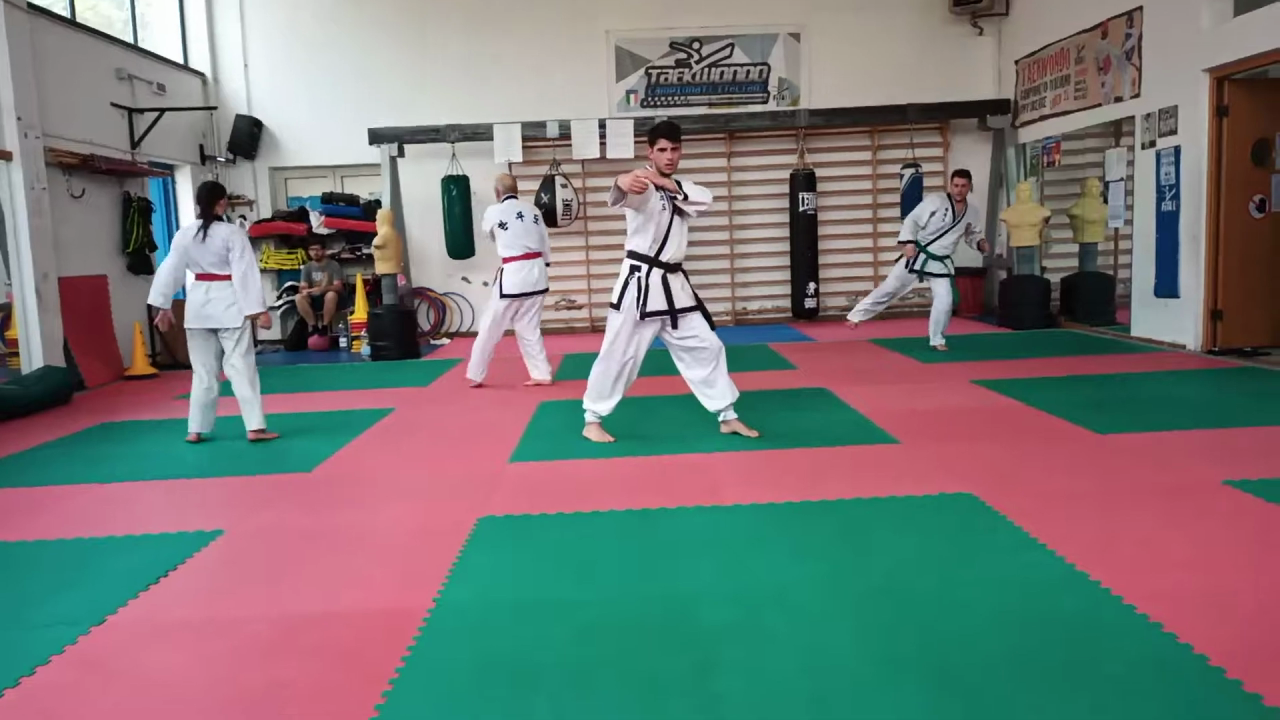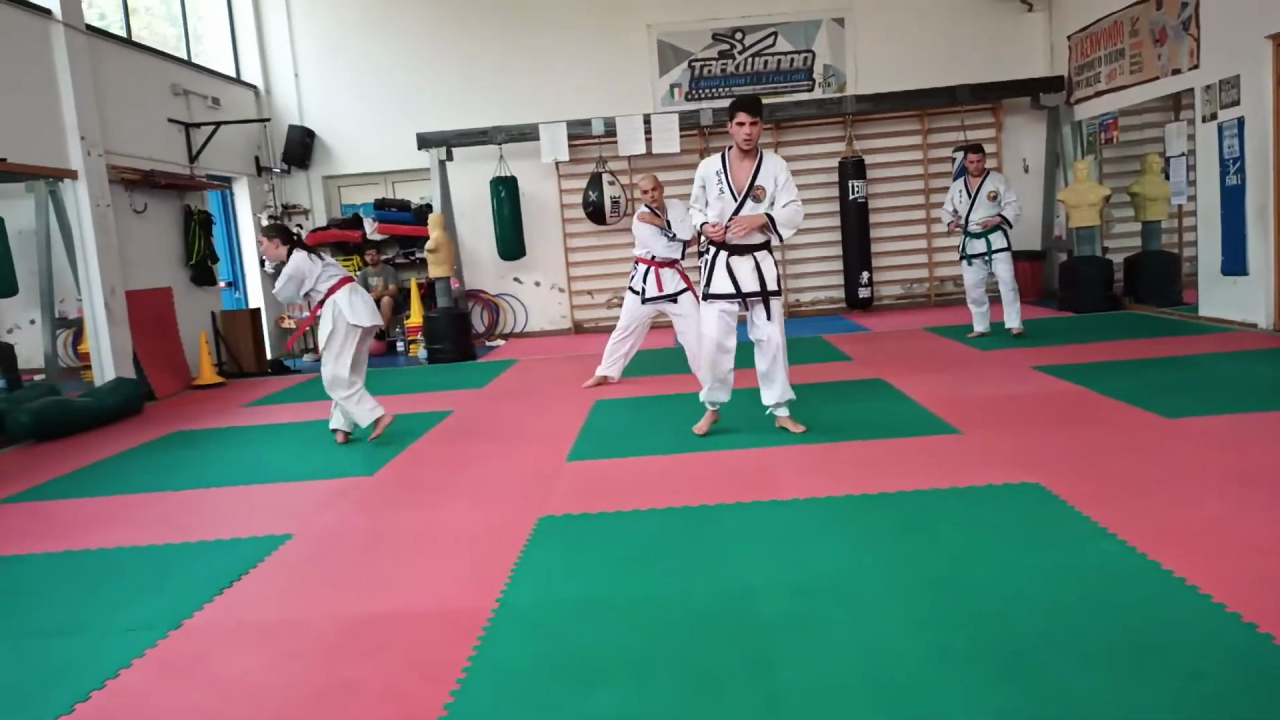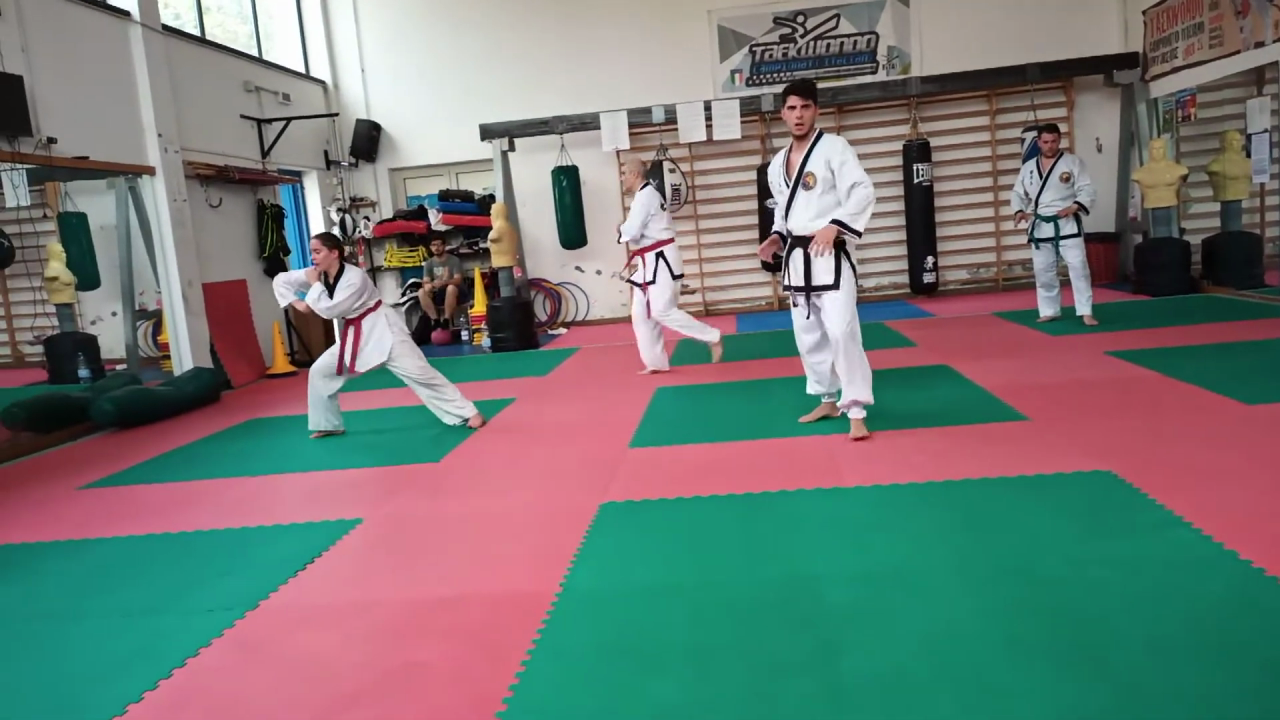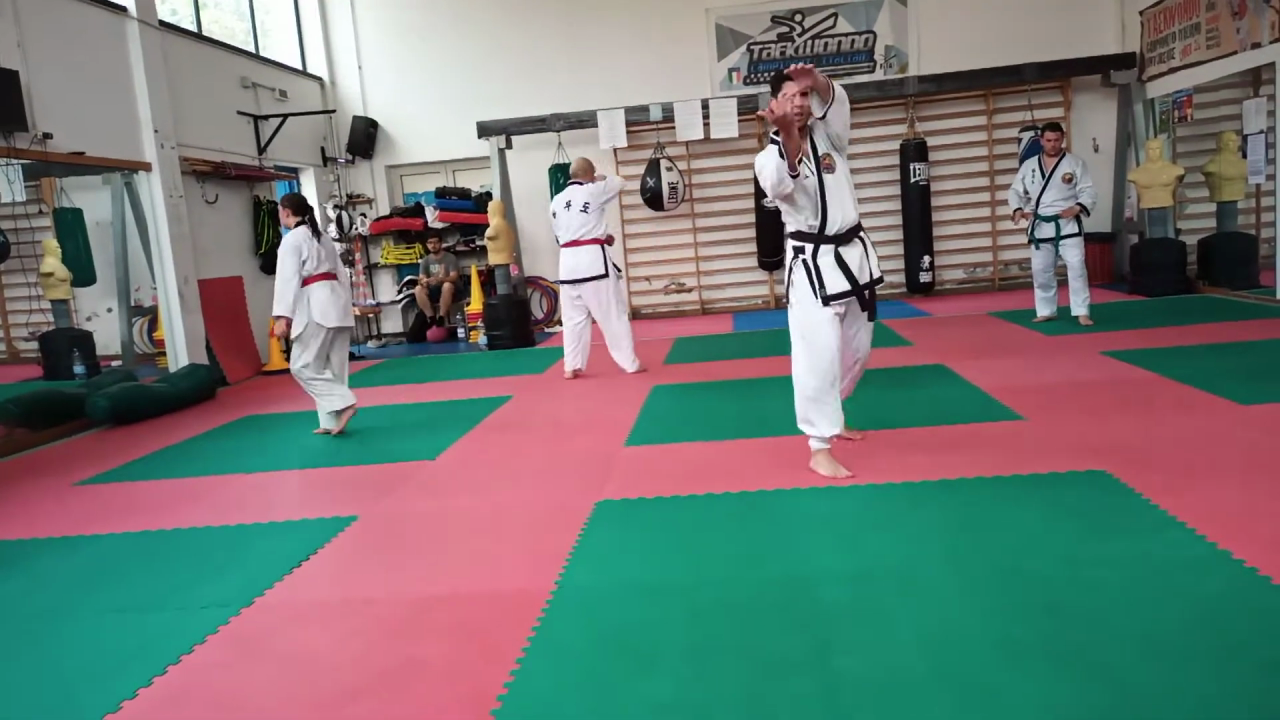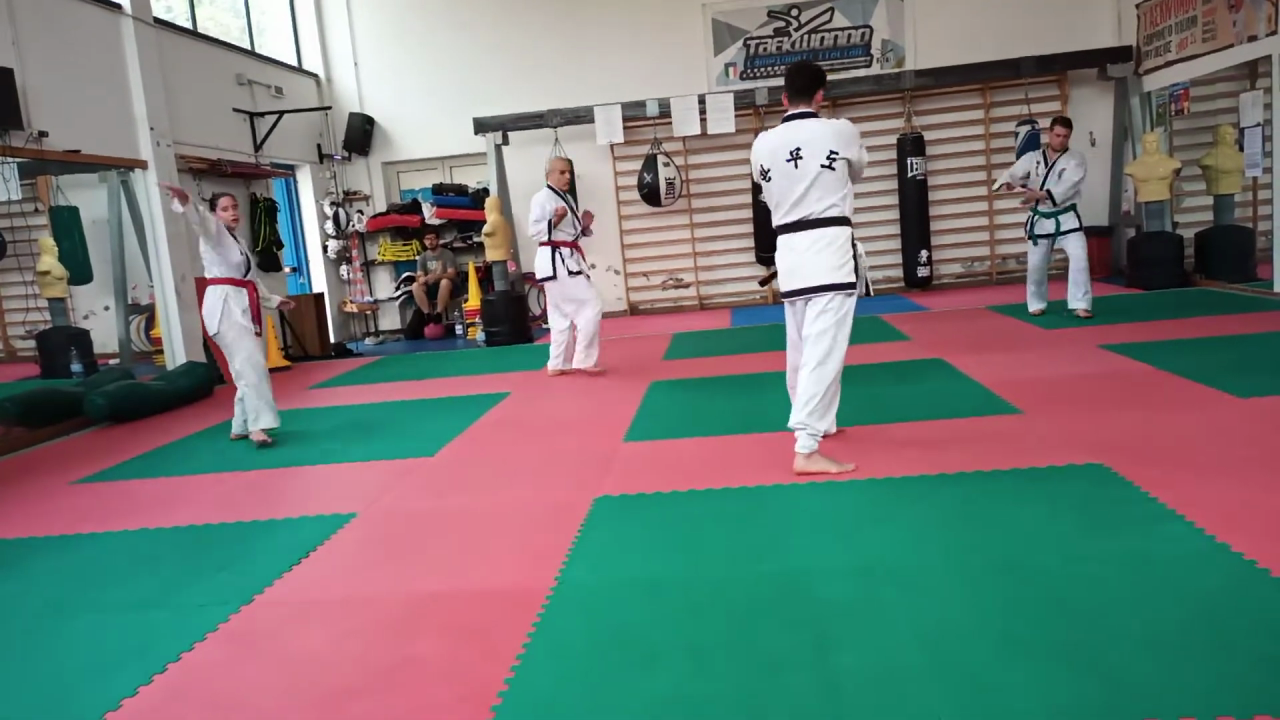
dt=1s
person 1, frame 1
left shoulder: (676, 186)
right shoulder: (644, 184)
left elbow: (705, 200)
right elbow: (623, 196)
left wrist: (669, 184)
right wrist: (622, 183)
left hip: (673, 282)
right hip: (641, 281)
left knee: (706, 346)
right knee: (619, 354)
left ankle: (727, 416)
right ankle: (592, 420)
person 1, frame 2
left shoulder: (775, 166)
right shoulder: (710, 166)
left elbow: (794, 212)
right elbow: (696, 208)
left wrist: (763, 219)
right wrist: (705, 227)
left hip: (759, 264)
right hip: (720, 265)
left knee: (770, 340)
right knee: (715, 341)
left ankle: (780, 410)
right ankle: (712, 407)
person 1, frame 3
left shoulder: (835, 147)
right shoulder: (777, 164)
left elbow: (862, 192)
left wrist: (834, 228)
right wrist: (778, 237)
left hip: (830, 256)
right hip: (797, 258)
left knee: (841, 331)
right knee: (808, 337)
left ankle: (855, 411)
right ankle: (828, 399)
person 1, frame 4
left shoulder: (829, 132)
right shoulder: (768, 158)
left elbow: (835, 100)
right elbow: (782, 184)
left wrist: (818, 82)
right wrist: (789, 135)
left hip: (852, 253)
right hip: (811, 263)
left knee: (856, 348)
right knee: (818, 354)
left ankle: (828, 416)
right ankle: (819, 447)
person 1, frame 5
left shoulder: (763, 144)
right shoulder: (841, 131)
right elbow: (856, 169)
left hip: (789, 250)
right hip: (829, 247)
left knee: (802, 346)
right knee: (824, 350)
left ankle: (812, 422)
right ankle: (806, 450)
person 2, frame 1
left shoulder: (184, 235)
right shoulder: (233, 233)
left elbow: (169, 271)
right elbow: (246, 273)
left wrist: (163, 306)
right wrist: (259, 309)
left hip: (198, 304)
right hip: (230, 304)
left knee: (204, 371)
right knee: (241, 366)
left ankle: (196, 429)
right ankle: (255, 427)
person 2, frame 2
left shoulder: (295, 265)
right shoulder: (309, 257)
left elbow: (286, 296)
left hip: (342, 310)
right hip: (356, 305)
left knee: (336, 375)
right knee: (347, 373)
left ankle: (376, 415)
right ankle: (343, 427)
person 2, frame 3
left shoulder: (356, 278)
right shoulder: (316, 274)
left elbow: (330, 311)
right elbow: (282, 281)
left wrist: (315, 286)
right wrist: (296, 302)
left hip: (382, 329)
right hip: (354, 335)
left knee: (419, 372)
right knee: (319, 373)
left ankle: (468, 412)
right ankle: (327, 425)
person 2, frame 4
left shoulder: (292, 239)
right shoulder: (323, 238)
left elbow: (289, 278)
right elbow: (340, 273)
left wrist: (282, 316)
left hip: (315, 304)
right hip: (336, 300)
left knee: (303, 365)
right knee: (333, 365)
left ankle: (343, 403)
right ankle: (332, 421)
person 2, frame 5
left shoulder: (238, 243)
right shoulder: (214, 235)
right elbow: (198, 218)
left wrist: (274, 301)
right wrist: (184, 199)
left hip: (242, 308)
right hip: (225, 307)
left knee: (255, 366)
right knee: (250, 365)
left ankle: (243, 426)
right ankle: (257, 425)
person 3, frame 1
left shoulder: (494, 211)
right shoulder: (532, 210)
left elbow: (490, 233)
right elbow: (545, 244)
left hip: (512, 275)
right hip: (535, 272)
left knee: (490, 329)
right knee: (529, 329)
left ankle: (475, 375)
right ankle: (541, 374)
person 3, frame 2
left shoulder: (676, 206)
right shoulder: (641, 219)
left elbow: (689, 233)
right elbow: (662, 248)
left wrist: (661, 222)
right wrist: (684, 244)
left hip: (673, 275)
right hip: (647, 278)
left knee: (693, 322)
right knee: (627, 327)
left ankle: (702, 366)
right ankle: (606, 372)
person 3, frame 3
left shoulder: (645, 197)
right shoulder: (651, 194)
left elbow: (632, 233)
left wrist: (623, 228)
right wrist: (637, 255)
left hip: (660, 261)
right hip: (652, 261)
left knee: (663, 312)
right knee: (642, 315)
left ankle: (712, 337)
right ankle: (655, 362)
person 3, frame 4
left shoulder: (556, 201)
right shoulder: (593, 191)
right elbow: (618, 183)
right wrist: (603, 179)
left hip: (568, 261)
right hip: (594, 260)
left knee: (574, 318)
right knee: (613, 315)
left ankle: (572, 367)
right ankle: (630, 364)
person 3, frame 5
left shoulder: (565, 198)
right shoulder: (543, 198)
left elbow: (571, 231)
right elbow: (535, 230)
left wrist: (584, 224)
right wrist: (554, 220)
left hip: (562, 259)
right hip: (556, 261)
left knee: (562, 315)
right knee: (590, 306)
left ankle: (558, 363)
right ankle: (583, 360)
person 4, frame 1
left shoulder: (973, 212)
right shoulder: (935, 200)
left elbow: (973, 234)
right elbow: (912, 221)
left wrist: (980, 243)
right wrist: (908, 242)
left hip: (940, 263)
right hip: (917, 256)
left knee: (944, 302)
right knee: (890, 287)
left ankle: (937, 340)
right ankle: (857, 315)
person 4, frame 2
left shoulder: (998, 180)
right shoulder: (957, 186)
left elbow: (1014, 207)
right elbow: (946, 210)
left wrist: (997, 220)
right wrist: (951, 223)
left hip: (995, 239)
right hip: (970, 242)
left knee: (1007, 280)
right knee: (973, 287)
left ankle: (1014, 324)
right ankle: (981, 326)
person 4, frame 3
left shoulder: (1073, 162)
right shoulder: (1028, 167)
left elbow: (1087, 190)
right elbow: (1018, 193)
left wrist: (1075, 206)
right wrist: (1019, 211)
left hip: (1067, 225)
right hip: (1040, 227)
left knee: (1078, 266)
right knee: (1043, 271)
left ankle: (1085, 312)
right ankle: (1049, 311)
person 4, frame 4
left shoulder: (1076, 163)
right shoulder: (1029, 166)
left elbow: (1089, 192)
right elbow: (1015, 191)
left wrist: (1078, 208)
right wrist: (1018, 209)
left hip: (1067, 225)
right hip: (1040, 226)
left knee: (1076, 267)
right knee: (1041, 271)
left ankle: (1082, 312)
right ankle: (1046, 311)
person 4, frame 5
left shoulder: (1076, 159)
right shoulder: (1032, 158)
left elbow: (1069, 184)
right elbow: (1013, 173)
left wrist: (1041, 195)
right wrist: (1006, 182)
left hip: (1067, 219)
right hip: (1039, 220)
left knee: (1079, 259)
right knee: (1036, 266)
left ankle: (1081, 305)
right ankle: (1037, 304)
